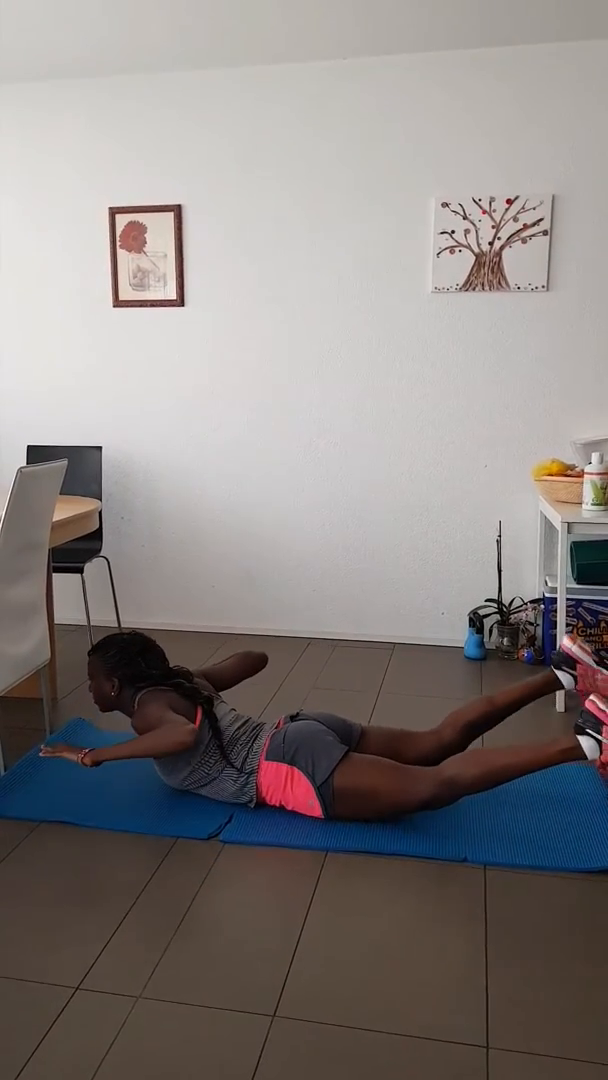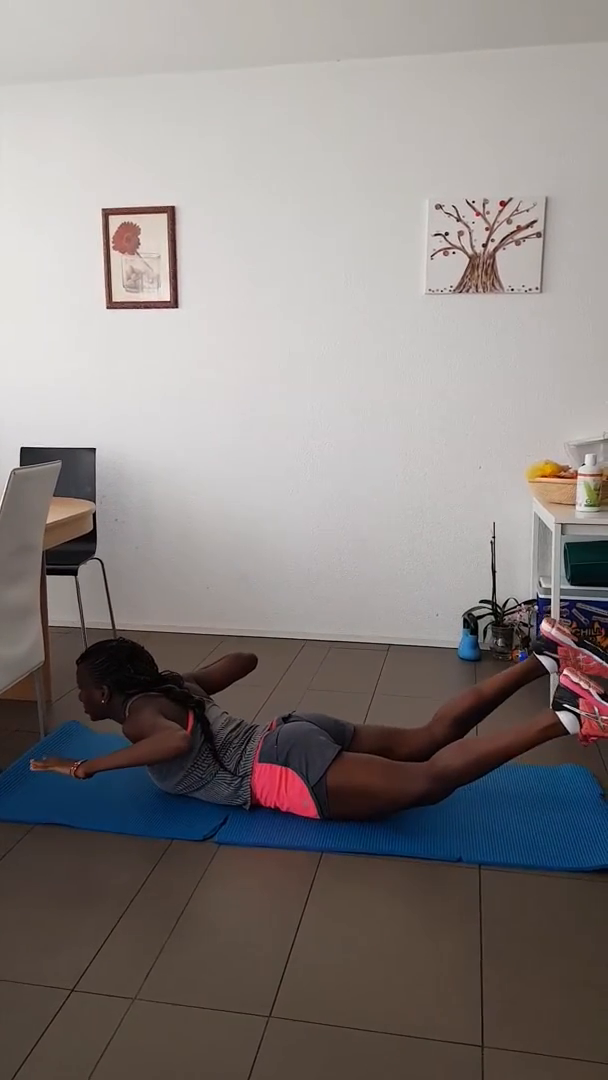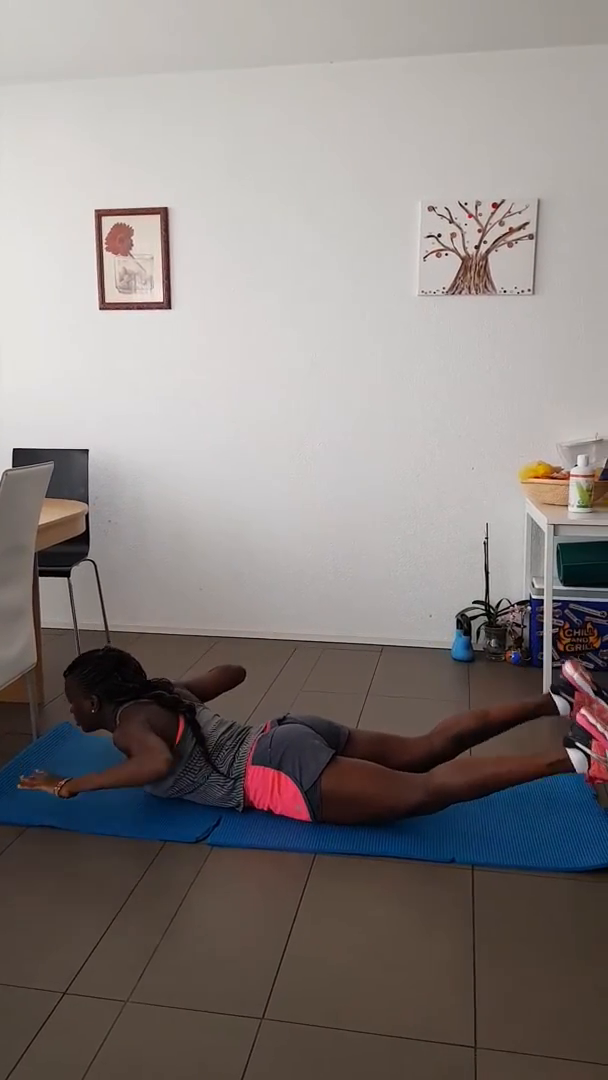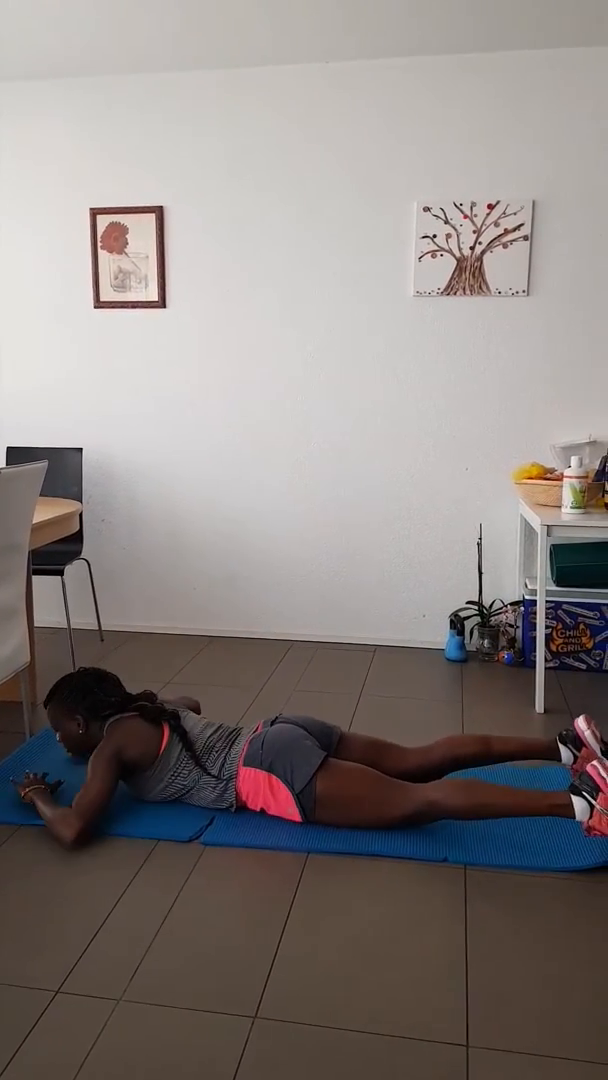
dt=0.5s
person 1, frame 1
left shoulder: (147, 709)
right shoulder: (184, 683)
left elbow: (183, 735)
right elbow: (256, 657)
left wrist: (96, 756)
left hip: (296, 769)
right hip: (303, 736)
left knee: (439, 783)
right knee: (438, 742)
right ankle: (558, 672)
person 1, frame 2
left shoulder: (138, 715)
right shoulder: (175, 687)
left elbow: (177, 741)
right elbow: (245, 659)
left wrist: (88, 766)
left hip: (291, 772)
right hip: (297, 737)
left knee: (431, 778)
right knee: (432, 738)
right ankle: (544, 659)
person 1, frame 3
left shoulder: (128, 724)
right shoulder: (165, 693)
left elbow: (160, 762)
right elbow: (233, 671)
left wrist: (70, 785)
left hip: (283, 775)
right hip: (292, 739)
left knee: (426, 790)
right knee: (427, 749)
right ankle: (557, 698)
person 1, frame 4
left shoulder: (111, 745)
right shoulder: (147, 710)
left elbow: (73, 830)
left wrist: (39, 798)
left hip: (275, 774)
right hip: (285, 739)
left knee: (420, 801)
right knee: (420, 762)
